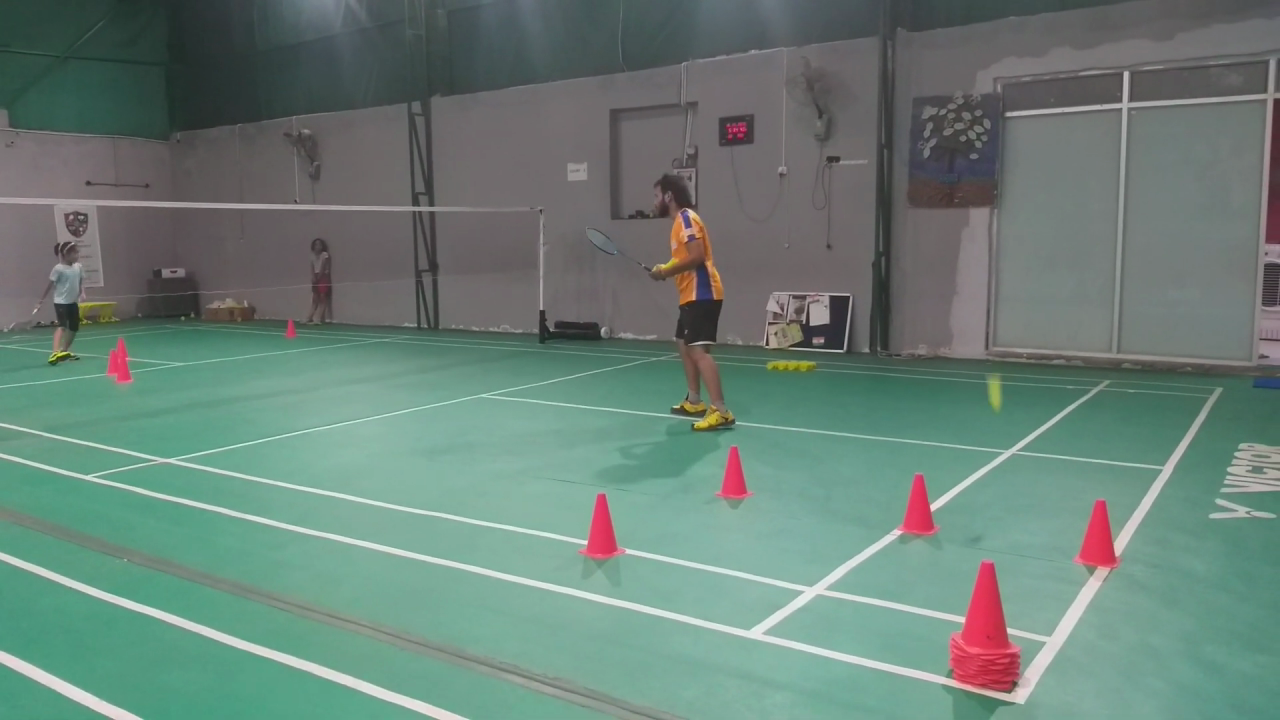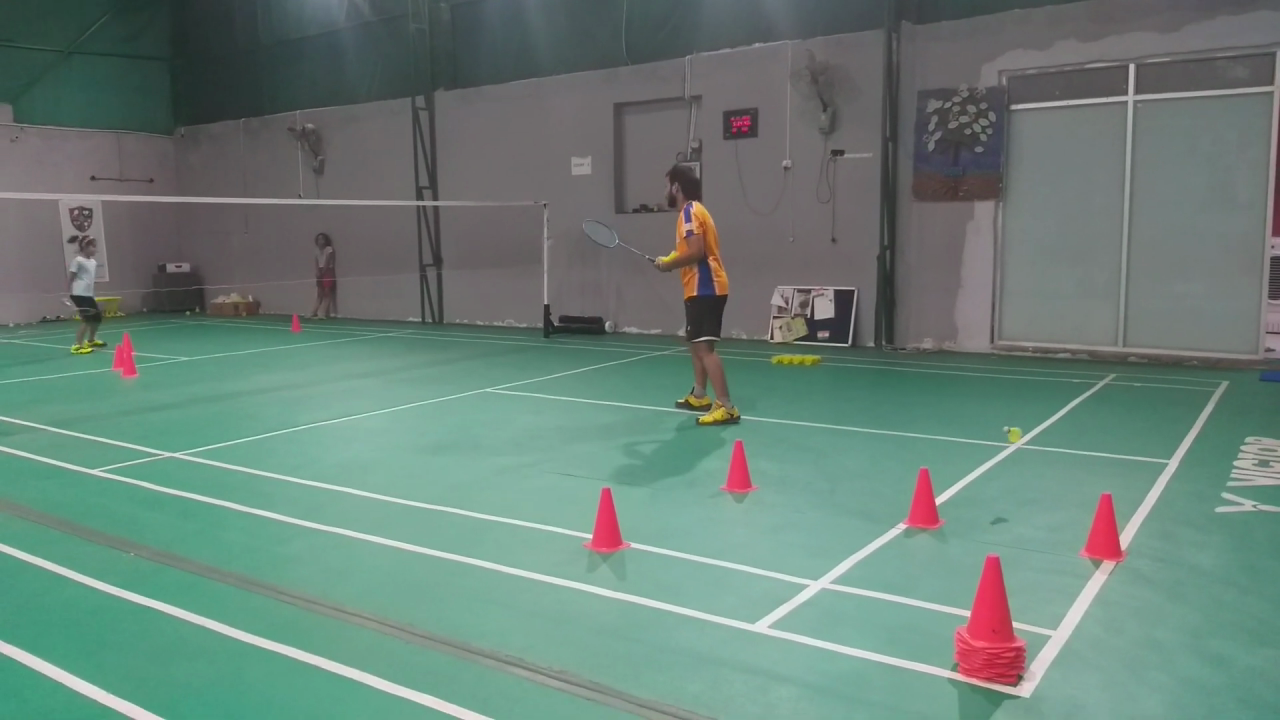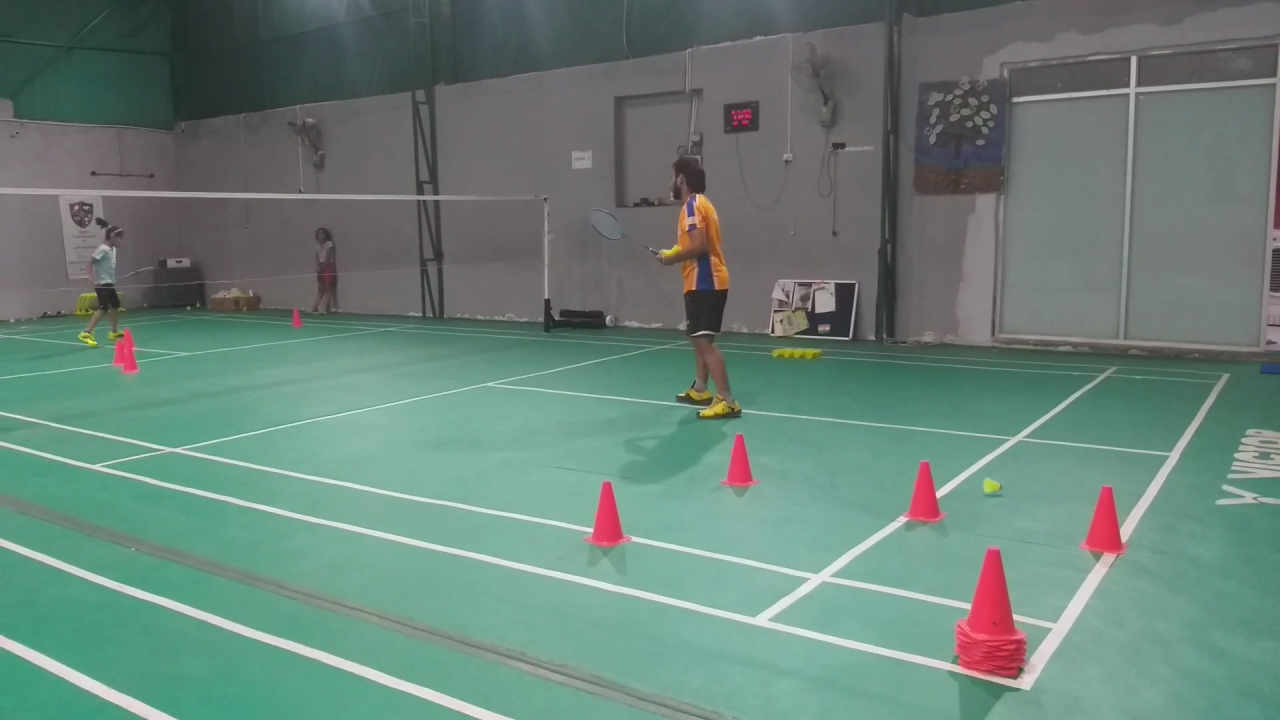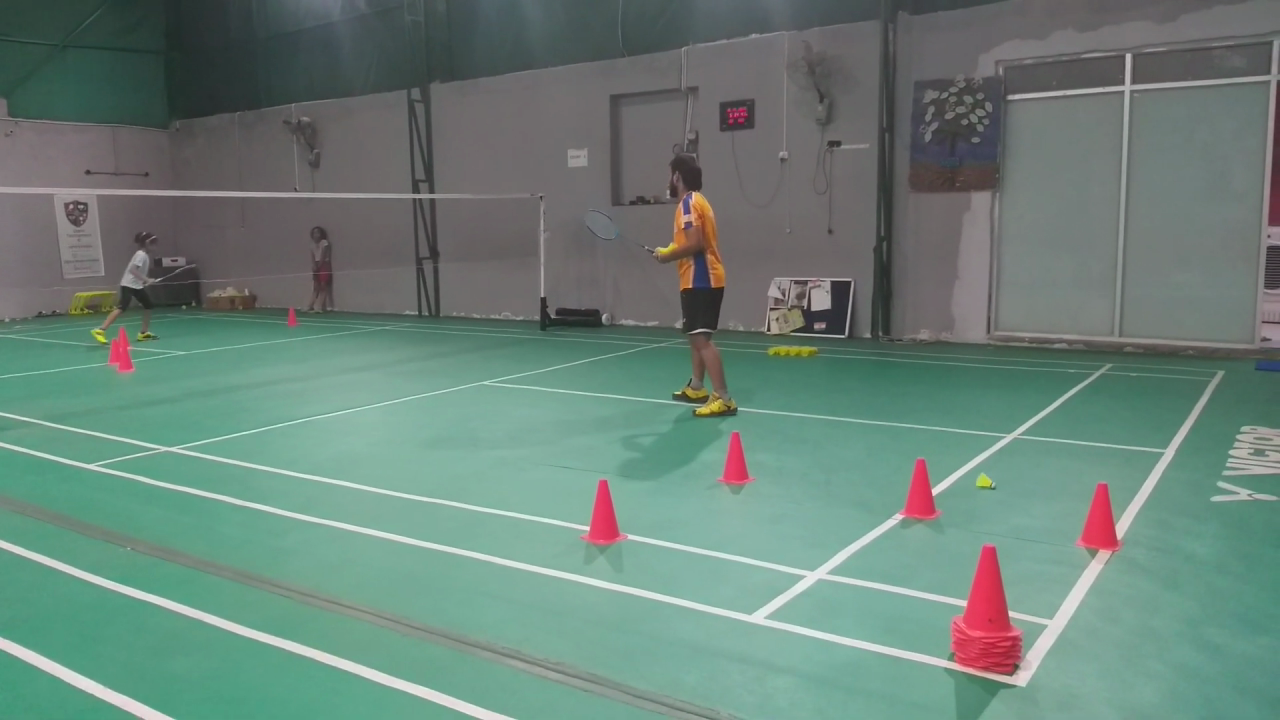
dt=0.3s
person 1, frame 1
left shoulder: (686, 218)
right shoulder: (681, 221)
left elbow: (697, 257)
left wrist: (665, 270)
right wrist: (666, 271)
left hip: (701, 294)
right hip: (693, 294)
left knee: (699, 350)
right knee: (685, 346)
left ankle: (720, 410)
right ankle: (694, 402)
person 1, frame 2
left shoulder: (689, 212)
right shoulder: (694, 210)
left elbow: (696, 253)
left wrist: (667, 264)
right wrist: (671, 261)
left hip: (704, 289)
right hip: (704, 288)
left knee: (704, 347)
right knee: (696, 344)
left ankle: (726, 407)
right ankle: (699, 396)
person 1, frame 3
left shoulder: (692, 205)
right shoulder: (700, 203)
left elbow: (698, 246)
left wrist: (670, 258)
right wrist: (673, 254)
left hip: (703, 283)
right hip: (708, 281)
left knee: (704, 341)
right knee: (699, 338)
left ankle: (727, 401)
right ankle: (700, 390)
person 1, frame 4
left shoulder: (688, 203)
right shoulder: (696, 201)
left elbow: (694, 244)
left wrist: (665, 256)
right wrist: (669, 252)
left hip: (699, 281)
right hip: (704, 279)
left knee: (701, 338)
right knee: (695, 336)
left ankle: (723, 399)
right ankle: (696, 388)
